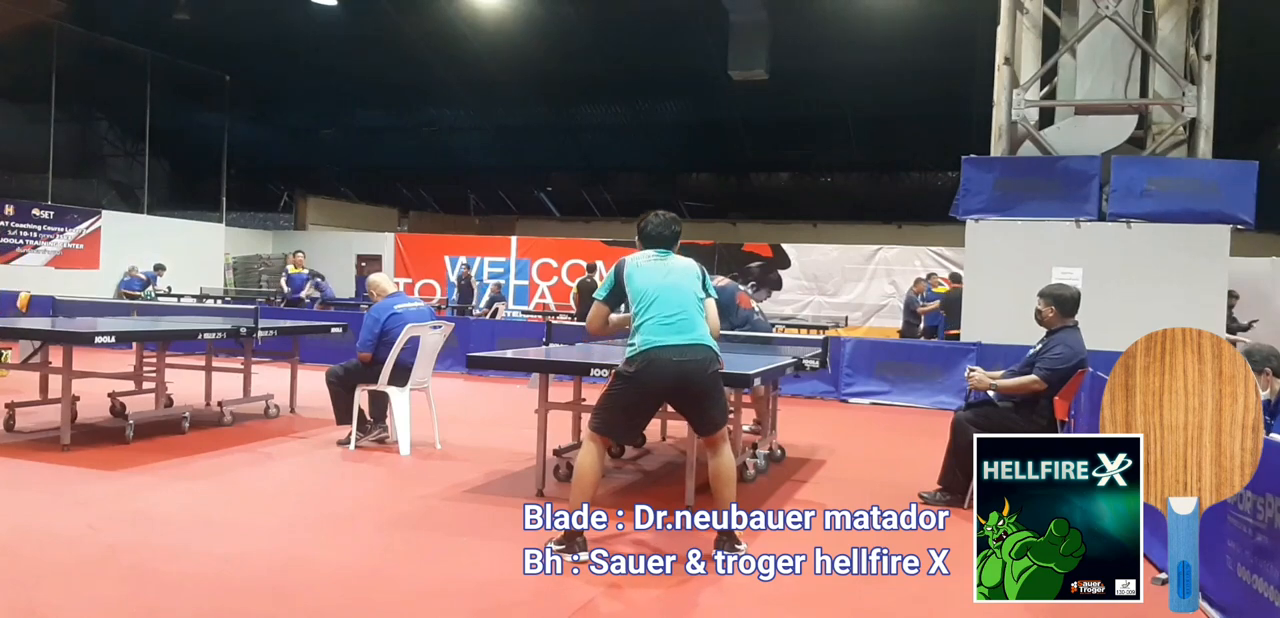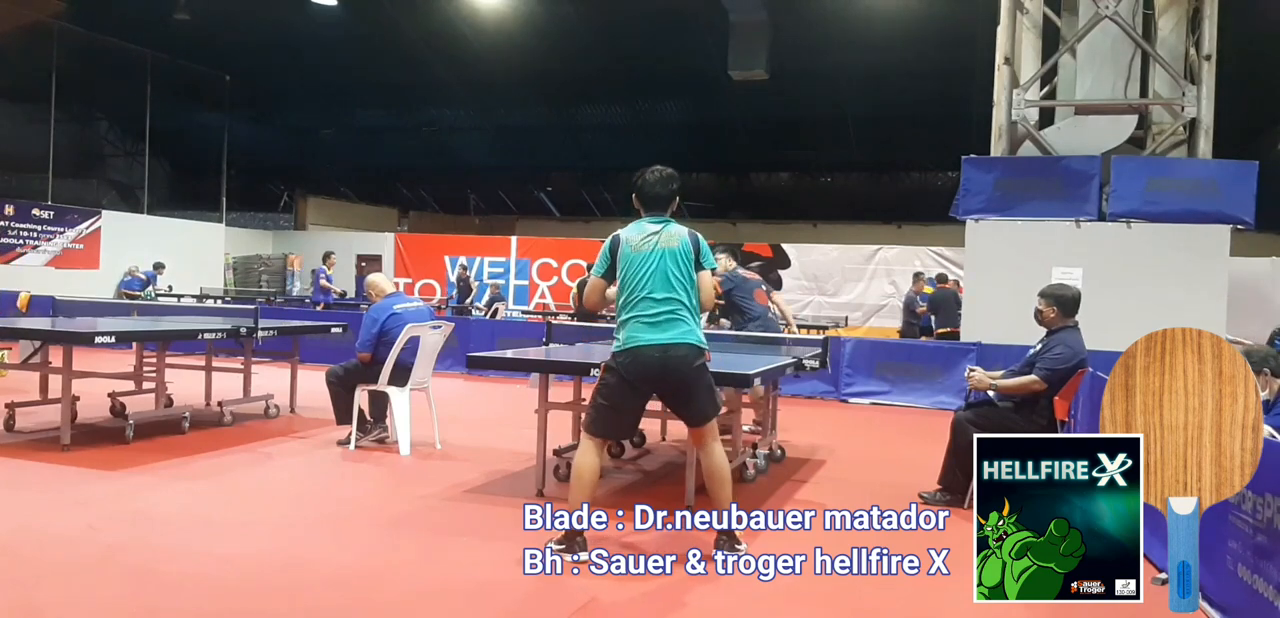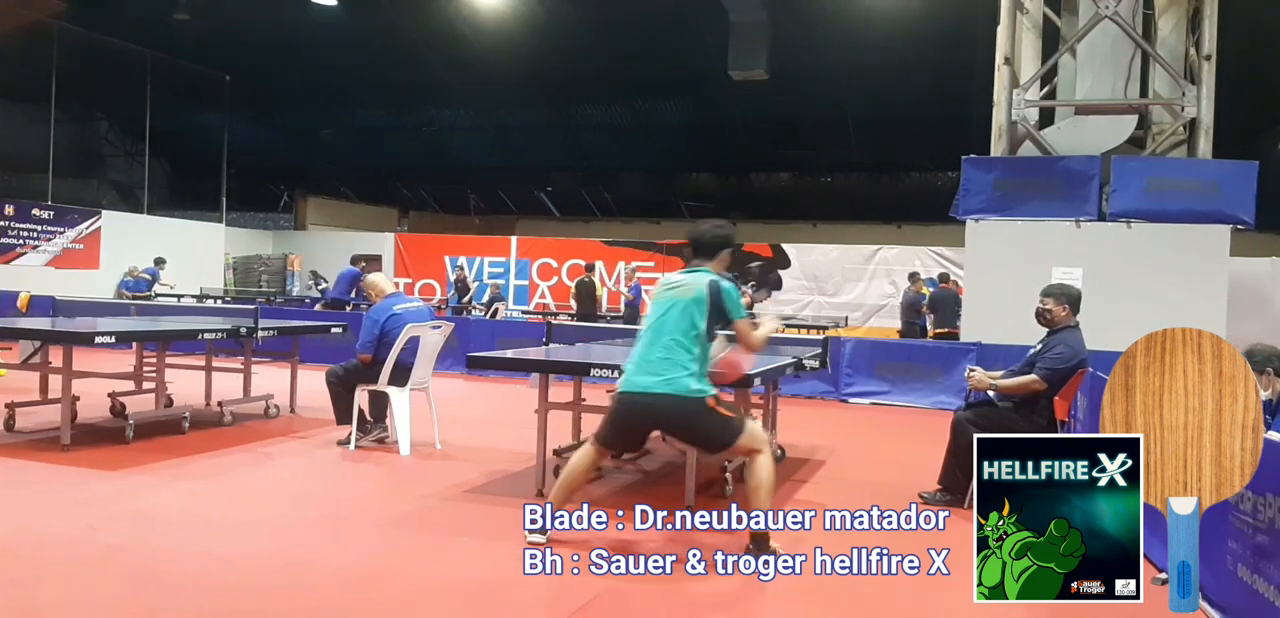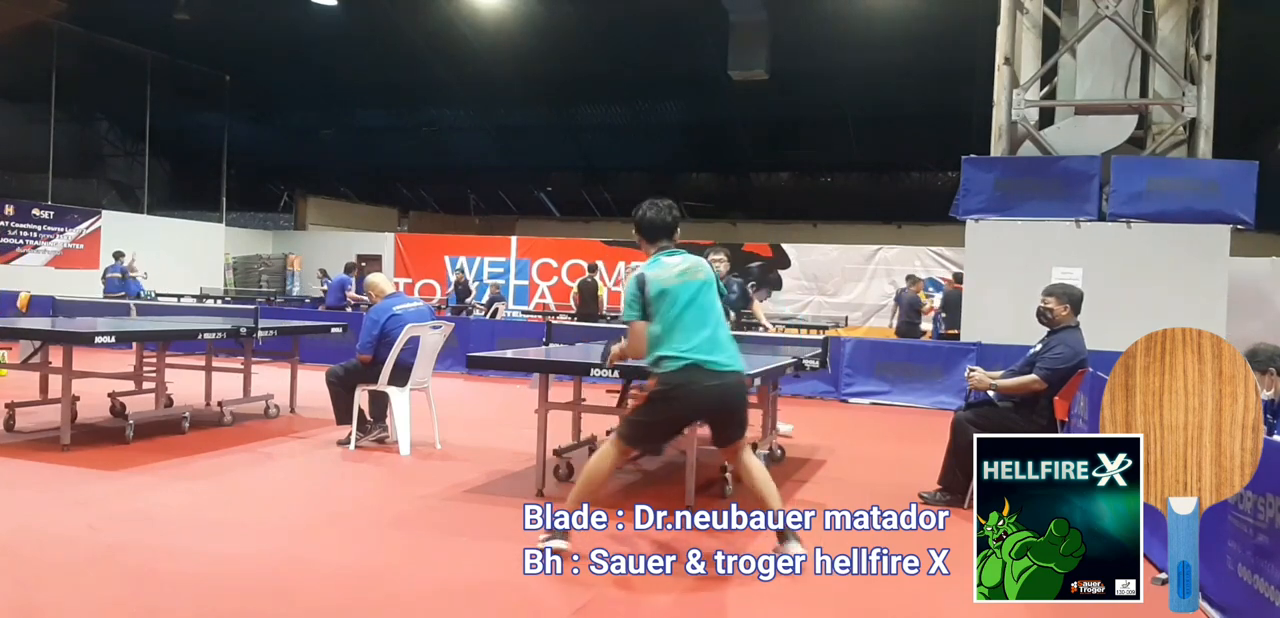
dt=1s
person 1, frame 1
left shoulder: (626, 265)
right shoulder: (694, 267)
left elbow: (594, 326)
right elbow: (714, 327)
left hip: (648, 360)
right hip: (700, 359)
left knee: (594, 439)
right knee: (718, 442)
left ankle: (572, 538)
right ankle: (728, 538)
person 1, frame 2
left shoulder: (619, 240)
right shoulder: (692, 239)
left elbow: (591, 300)
right elbow: (707, 301)
left hip: (631, 353)
right hip: (685, 351)
left knee: (592, 440)
right knee: (708, 439)
left ankle: (574, 537)
right ankle: (727, 536)
person 1, frame 3
left shoulder: (665, 285)
right shoulder: (721, 288)
right elbow: (753, 343)
right wrist: (768, 326)
left hip: (632, 395)
right hip: (682, 400)
left knee: (595, 451)
right knee: (759, 447)
left ankle: (539, 523)
right ankle: (758, 543)
person 1, frame 4
left shoulder: (641, 277)
right shoulder: (704, 267)
left elbow: (638, 348)
left wrist: (618, 351)
left hip: (678, 381)
right hip: (728, 378)
left knee: (617, 448)
right knee: (739, 452)
left ankle: (559, 529)
right ankle: (787, 536)
person 2, frame 1
left shoulder: (1065, 346)
right shoulder: (1058, 337)
left elbow: (1037, 382)
right elbow: (1024, 372)
left wrist: (991, 385)
right wrist: (988, 374)
left hip: (1035, 419)
right hip: (1025, 409)
left knee: (964, 421)
right knee: (965, 411)
left ankle: (955, 491)
right ankle: (959, 484)
person 2, frame 2
left shoulder: (1066, 346)
right shoulder: (1058, 337)
left elbow: (1036, 382)
right elbow: (1024, 372)
left wrist: (991, 385)
right wrist: (988, 374)
left hip: (1035, 419)
right hip: (1025, 409)
left knee: (964, 421)
right knee: (965, 411)
left ankle: (955, 491)
right ankle: (959, 485)
person 2, frame 3
left shoulder: (1067, 345)
right shoulder: (1057, 337)
left elbow: (1036, 382)
right elbow: (1024, 371)
left wrist: (991, 385)
right wrist: (988, 374)
left hip: (1035, 419)
right hip: (1024, 409)
left knee: (964, 421)
right knee: (964, 412)
left ankle: (955, 491)
right ankle: (960, 484)
person 2, frame 4
left shoulder: (1067, 345)
right shoulder: (1058, 337)
left elbow: (1036, 382)
right elbow: (1023, 371)
left wrist: (991, 385)
right wrist: (988, 374)
left hip: (1035, 419)
right hip: (1025, 409)
left knee: (964, 421)
right knee: (965, 411)
left ankle: (955, 491)
right ankle: (958, 485)
person 3, frame 1
left shoulder: (378, 310)
right shoulder: (425, 306)
left elbow: (364, 355)
left wrist: (365, 357)
left hip: (393, 373)
left knee: (334, 375)
right knee: (377, 366)
left ankle: (363, 428)
right ankle: (378, 424)
person 3, frame 2
left shoulder: (377, 310)
right shoulder: (424, 306)
left elbow: (364, 356)
left wrist: (365, 357)
left hip: (393, 373)
left knee: (335, 375)
right knee: (377, 366)
left ankle: (363, 428)
right ankle: (378, 424)
person 3, frame 3
left shoulder: (377, 311)
right shoulder: (424, 306)
left elbow: (365, 356)
left wrist: (364, 357)
left hip: (394, 373)
left knee: (335, 374)
right knee: (377, 366)
left ankle: (363, 427)
right ankle: (378, 424)
person 3, frame 4
left shoulder: (377, 311)
right shoulder: (424, 306)
left elbow: (364, 356)
left wrist: (363, 355)
left hip: (394, 373)
left knee: (334, 375)
right knee: (377, 366)
left ankle: (363, 427)
right ankle: (378, 424)
